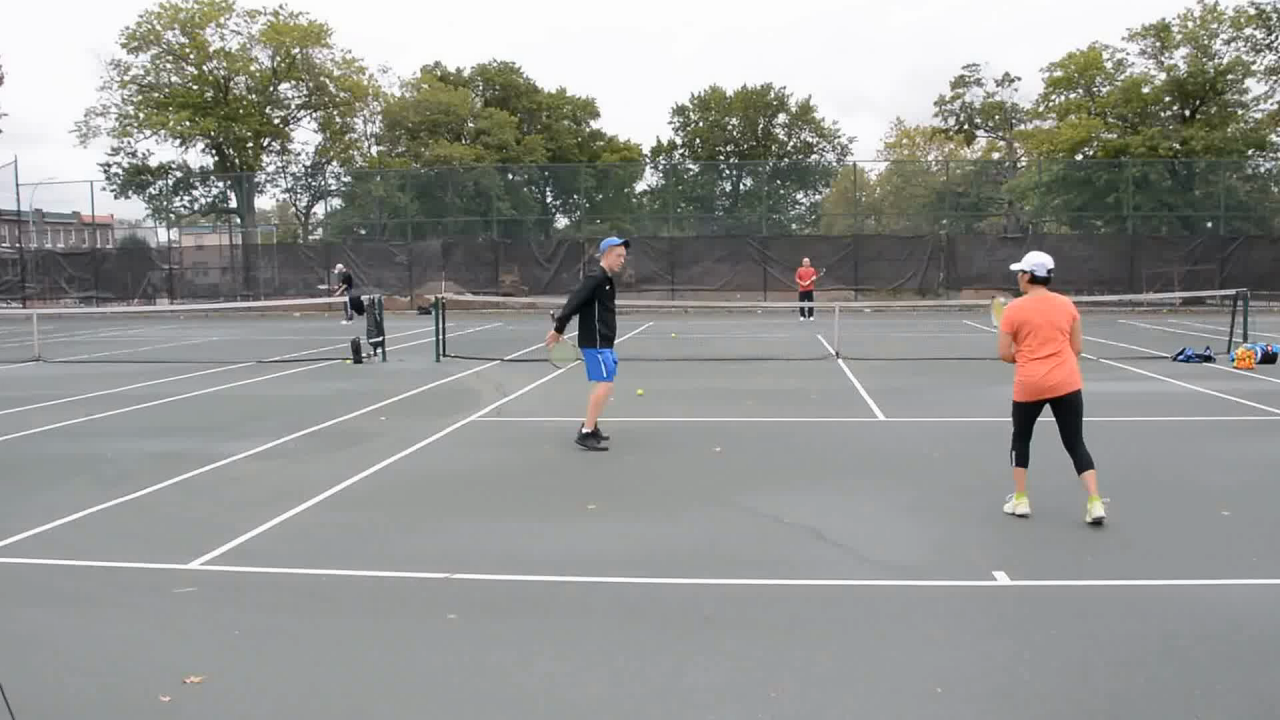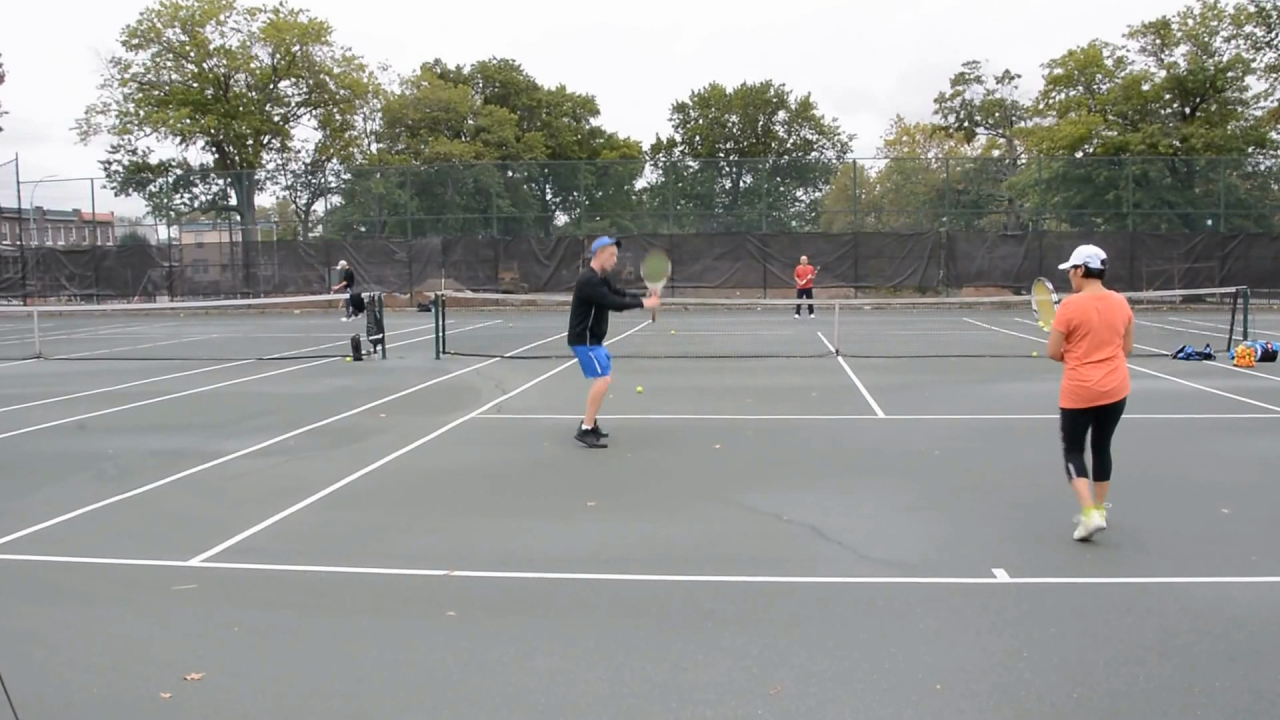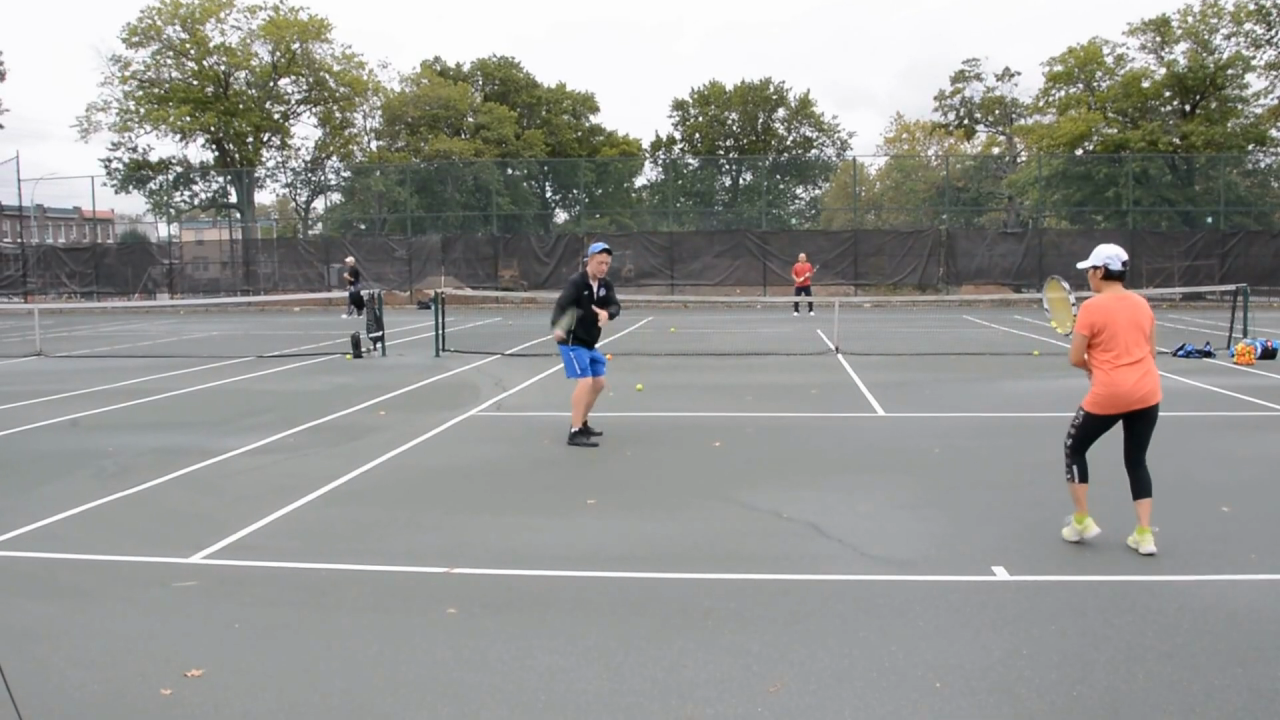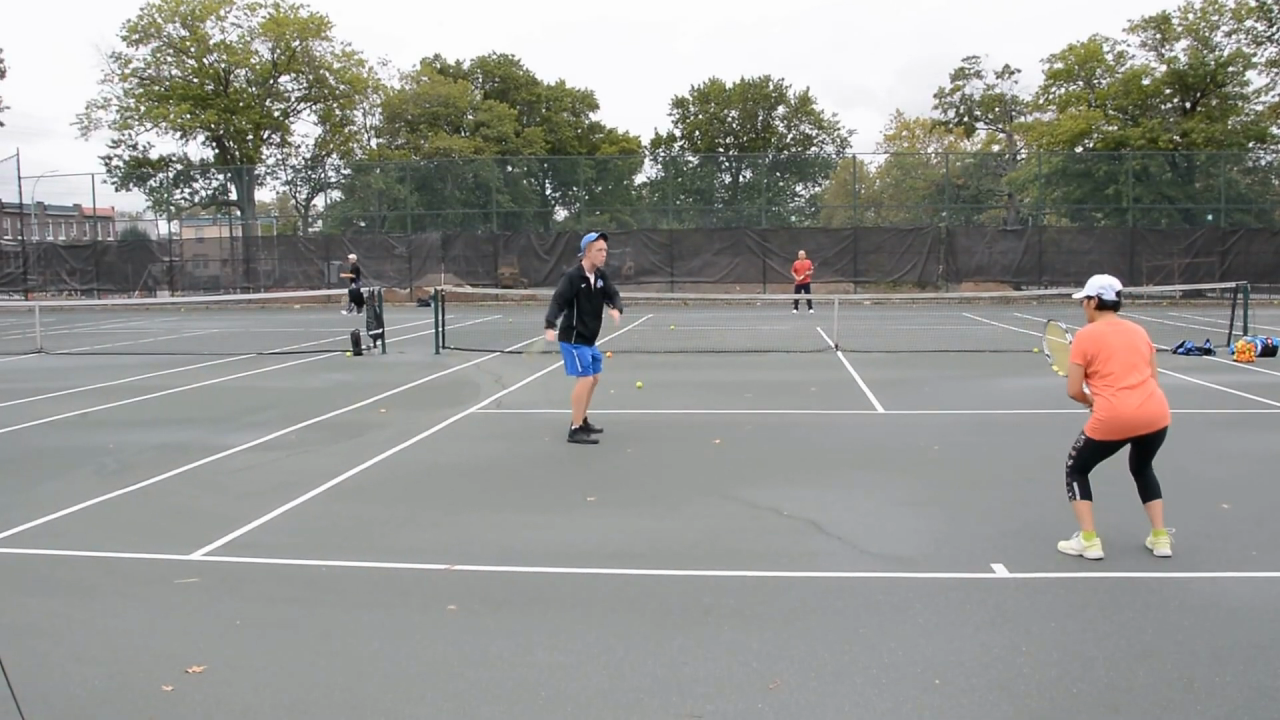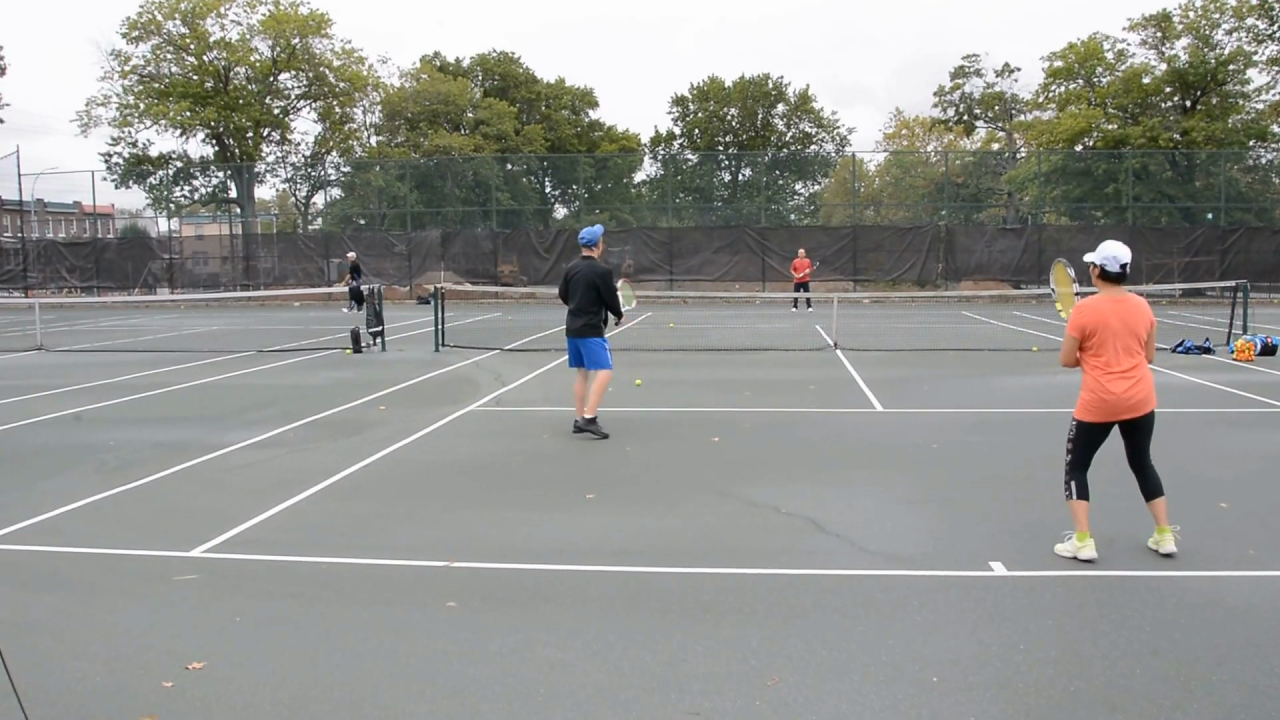
dt=0.7s
person 1, frame 1
left shoulder: (1014, 309)
right shoulder: (1067, 305)
left elbow: (1004, 353)
right elbow: (1076, 347)
left hip: (1029, 386)
right hip: (1067, 384)
left knee: (1020, 438)
right knee: (1075, 443)
left ankle: (1020, 499)
right ankle: (1095, 503)
person 1, frame 2
left shoulder: (1070, 305)
right shoulder: (1121, 303)
left elbow: (1053, 352)
right elbow: (1127, 349)
left hip: (1079, 392)
right hip: (1115, 389)
left knee: (1073, 452)
right knee: (1101, 447)
left ankle: (1090, 513)
right ankle: (1099, 510)
person 1, frame 3
left shoulder: (1092, 308)
right shoulder: (1142, 305)
left elbow: (1075, 358)
right elbow: (1150, 351)
left hip: (1108, 397)
right hip: (1147, 394)
left knee: (1074, 449)
right knee: (1136, 462)
left ankle: (1082, 522)
right ankle: (1145, 535)
person 1, frame 4
left shoulder: (1085, 337)
right shoulder: (1139, 331)
left elbow: (1073, 390)
right elbow: (1152, 380)
left wrist: (1093, 401)
left hip: (1112, 420)
right hip: (1156, 415)
left knee: (1075, 469)
right knee: (1142, 469)
left ankle: (1089, 541)
right ankle: (1160, 538)
person 1, frame 5
left shoulder: (1084, 310)
right shoulder: (1142, 307)
left elbow: (1066, 360)
right elbow: (1148, 356)
left hip: (1097, 405)
right hip: (1140, 401)
left knee: (1075, 467)
right knee: (1142, 464)
left ankle: (1083, 540)
right ankle: (1165, 535)
person 2, frame 1
left shoulder: (607, 279)
right shoulder: (596, 277)
left elbow: (579, 306)
right elbow: (574, 302)
right wrist: (558, 329)
left hip: (603, 343)
right hip: (595, 343)
left knee: (603, 384)
right knee: (604, 384)
left ankle: (590, 427)
right ankle: (586, 434)
person 2, frame 2
left shoulder: (602, 278)
right shoulder: (588, 280)
left elbow: (620, 295)
right elbow: (613, 303)
left wrist: (645, 297)
right wrist: (643, 303)
left hip: (593, 340)
right hip: (584, 340)
left knee: (602, 380)
right knee: (602, 380)
left ankle: (589, 423)
right ankle: (586, 429)
person 2, frame 3
left shoulder: (605, 284)
right shoulder: (576, 282)
left elbow: (614, 308)
right elbow: (561, 306)
left wrist: (606, 312)
right wrist: (557, 327)
left hip: (590, 344)
right hip: (573, 342)
left knee: (599, 383)
right knee: (585, 382)
left ankle: (581, 423)
right ankle: (575, 433)
person 2, frame 4
left shoulder: (600, 276)
right shoulder: (572, 277)
left elbow: (612, 296)
right elbow: (558, 302)
left wrist: (616, 309)
right wrist: (550, 326)
left hip: (590, 340)
right hip: (573, 339)
left knee: (594, 378)
right knee: (584, 379)
left ankle: (581, 420)
right ankle: (575, 430)
person 2, frame 5
left shoulder: (571, 269)
right shoulder: (602, 271)
left elbow: (563, 296)
right elbow: (611, 299)
right wrist: (619, 315)
left hip: (572, 329)
right hip: (591, 331)
left knee: (582, 373)
right knee: (604, 372)
left ankle: (580, 419)
right ankle: (588, 418)
